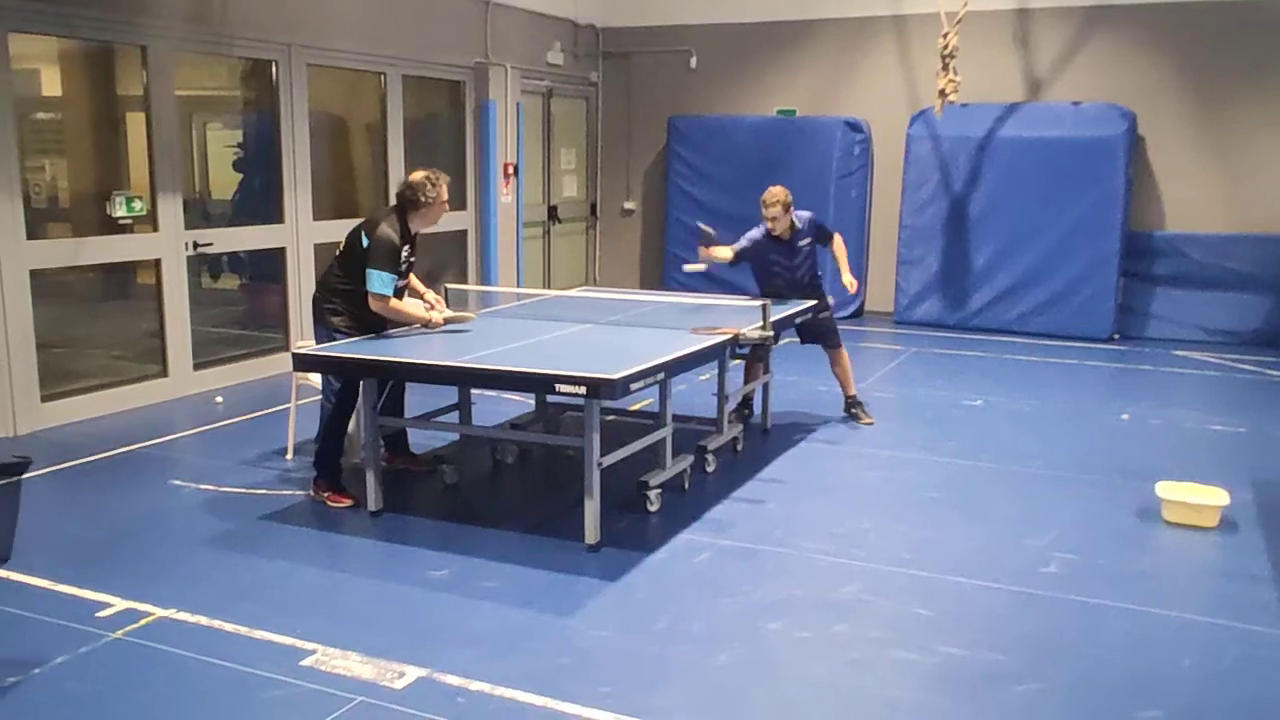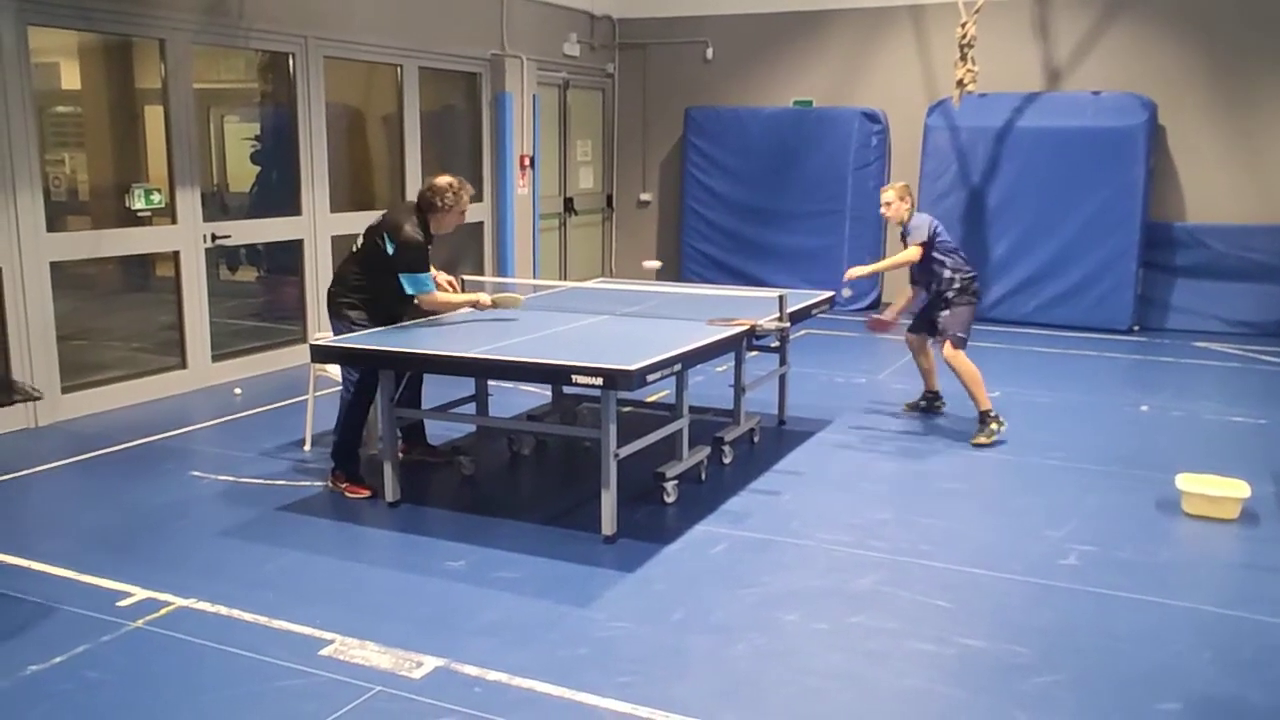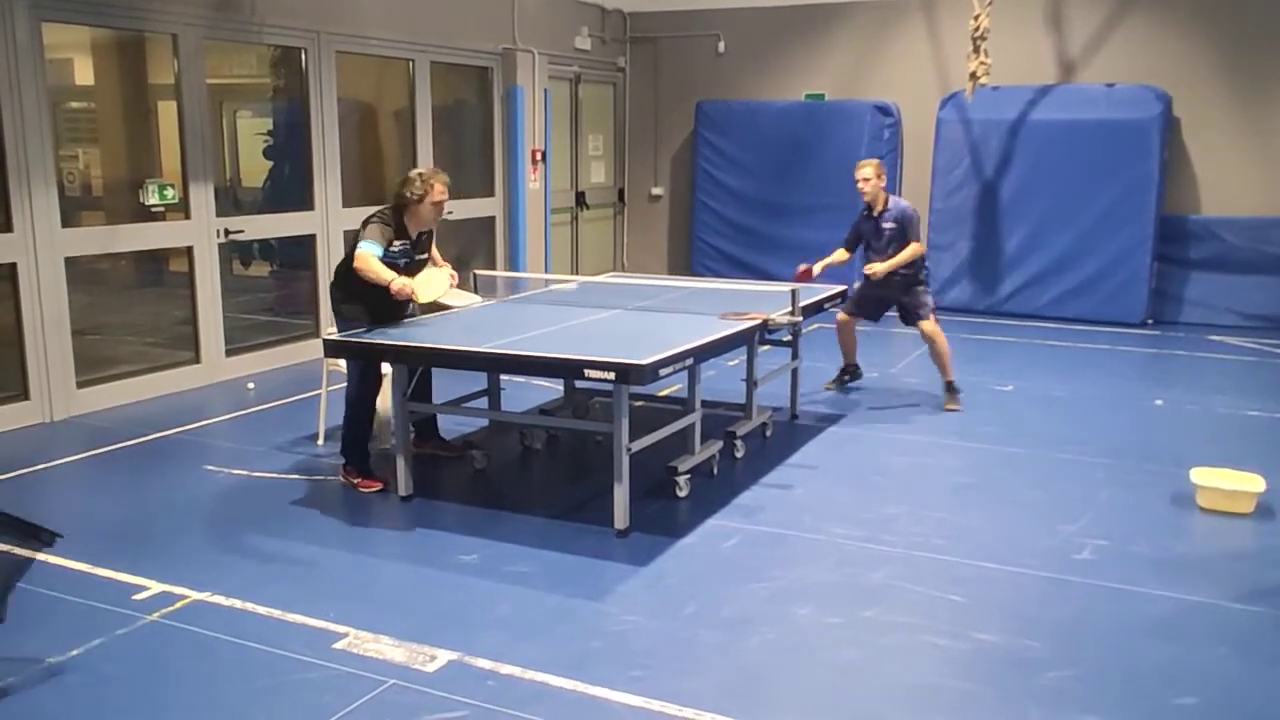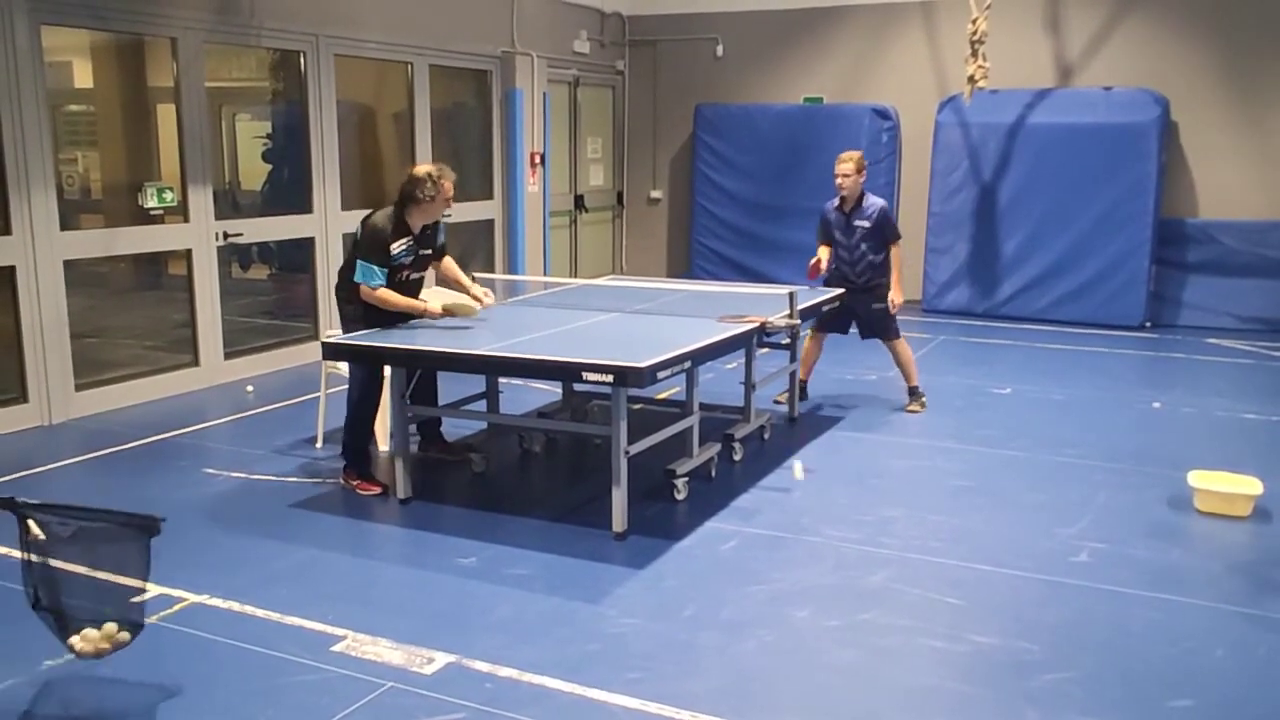
dt=1s
person 1, frame 1
left shoulder: (404, 228)
right shoulder: (385, 236)
right elbow: (380, 302)
left wrist: (424, 293)
right wrist: (425, 318)
left hip: (368, 317)
right hip: (339, 316)
left knee: (392, 378)
right knee: (343, 394)
left ankle: (396, 451)
right ankle: (325, 480)
person 1, frame 2
left shoulder: (419, 220)
right shoulder: (408, 235)
right elbow: (428, 300)
left wrist: (435, 274)
right wrist: (472, 299)
left hip: (386, 305)
right hip: (354, 307)
left knee: (408, 368)
right knee: (362, 383)
left ankle: (413, 441)
right ankle: (344, 470)
person 1, frame 3
left shoulder: (424, 226)
right shoulder: (381, 226)
right elbow: (362, 260)
left wrist: (442, 264)
right wrist: (392, 279)
left hip: (398, 304)
right hip: (357, 304)
right knee: (365, 379)
left ankle: (426, 435)
right ankle: (354, 465)
person 1, frame 4
left shoulder: (432, 224)
right shoulder: (379, 228)
left elbow: (440, 258)
right elbow: (370, 291)
left wrist: (469, 287)
right wrist: (422, 308)
left hip: (404, 309)
right hip: (364, 311)
left knee: (422, 369)
right knee: (368, 382)
left ankle: (431, 439)
right ankle: (355, 468)
person 2, frame 1
left shoulder: (808, 222)
right shoulder: (757, 239)
left elbow: (833, 239)
right elbow: (731, 252)
left wrist: (845, 272)
right wrist: (711, 252)
left hip: (811, 297)
right hip: (775, 302)
left knee: (835, 347)
right knee: (758, 351)
left ankle: (852, 402)
right ankle: (746, 404)
person 2, frame 2
left shoulder: (920, 221)
right shoulder: (908, 234)
left elbow: (914, 254)
right elbow: (918, 283)
left wrist: (869, 269)
right wrist: (894, 310)
left hip: (959, 292)
right hip: (941, 293)
left knee: (951, 352)
right knee: (914, 336)
left ankle: (990, 418)
right ankle: (932, 396)
person 2, frame 3
left shoulder: (903, 209)
right shoulder: (862, 217)
left elbow: (918, 247)
right elbow: (847, 250)
left wrist: (887, 266)
right wrist: (822, 263)
left hip: (909, 280)
right hip: (876, 280)
left knee: (929, 329)
right knee: (844, 319)
left ankle: (951, 386)
right ankle: (851, 369)
person 2, frame 4
left shoulder: (878, 209)
right shoulder: (829, 211)
left elbow: (894, 247)
left wrist: (895, 287)
right wrist: (822, 258)
left hip: (873, 288)
right hip: (838, 285)
left knee: (893, 339)
right knee: (816, 333)
left ankle: (915, 392)
right ankle: (800, 387)
